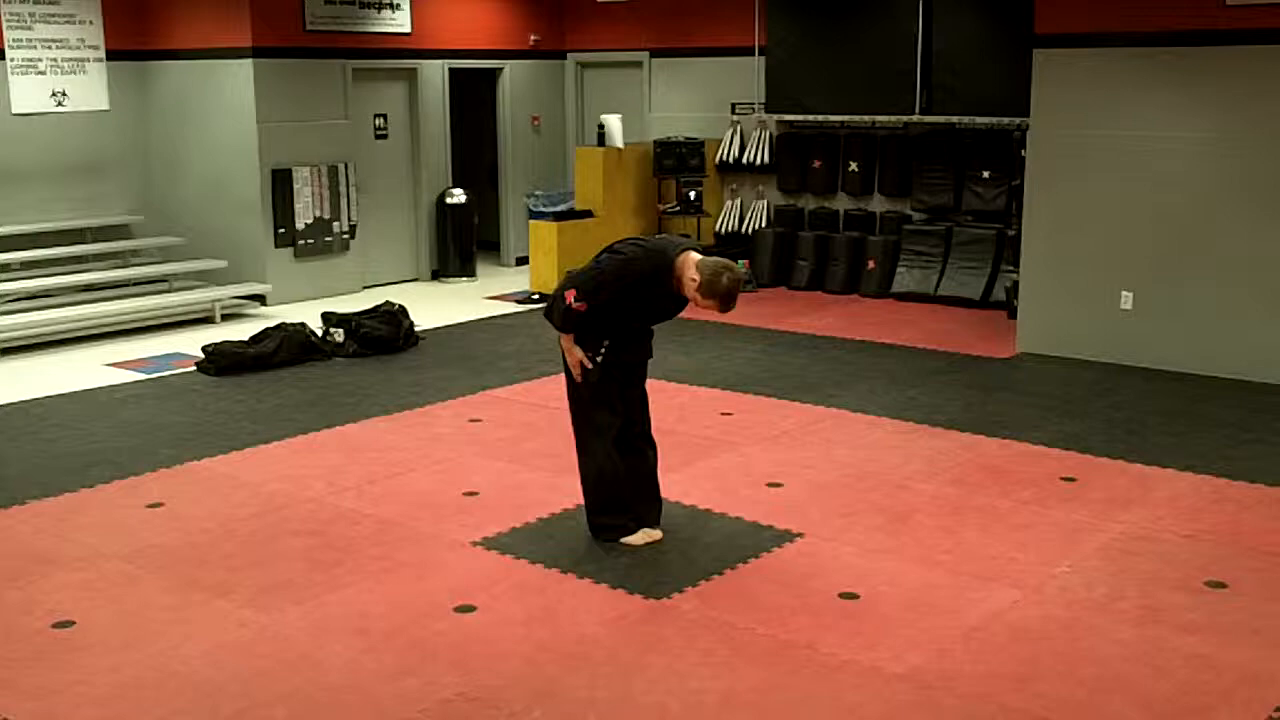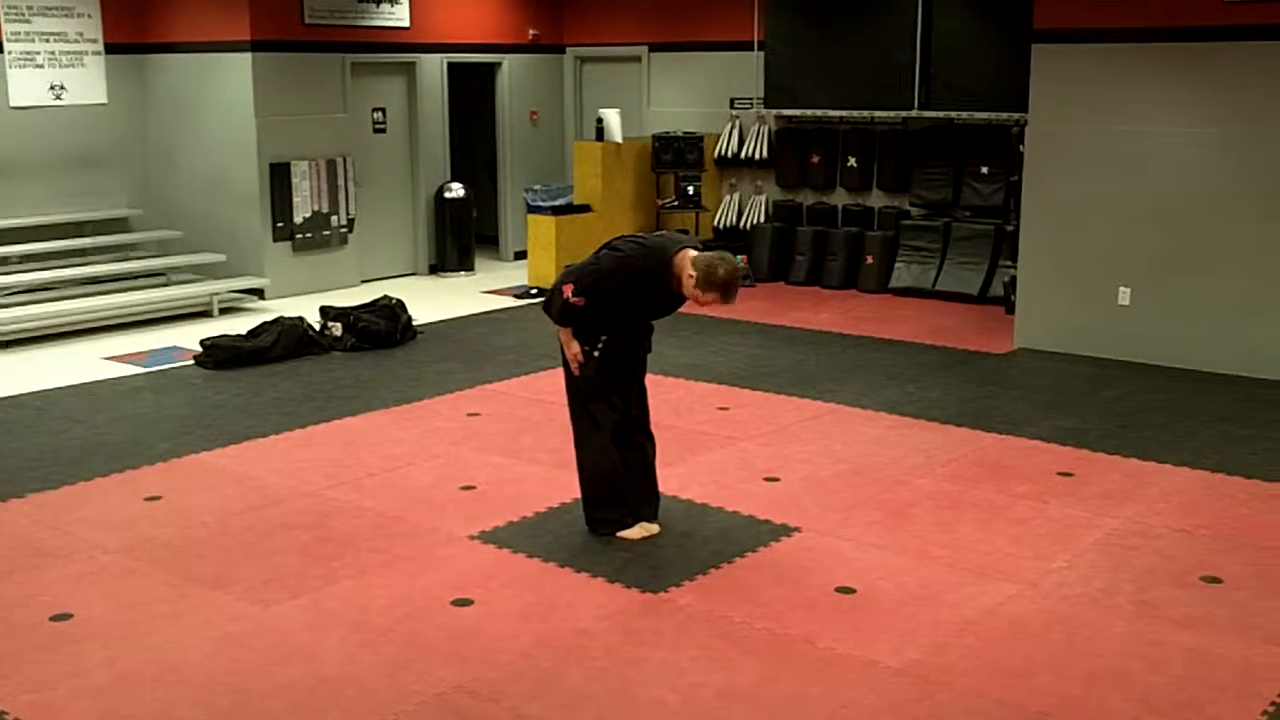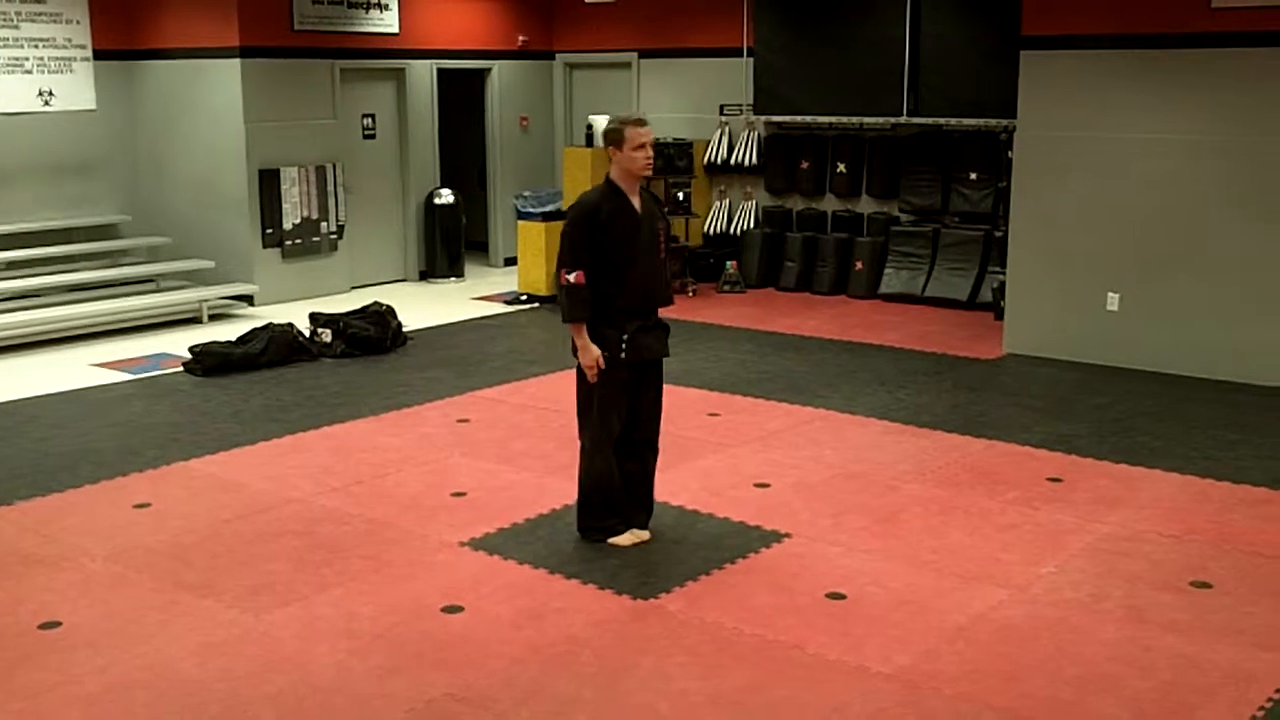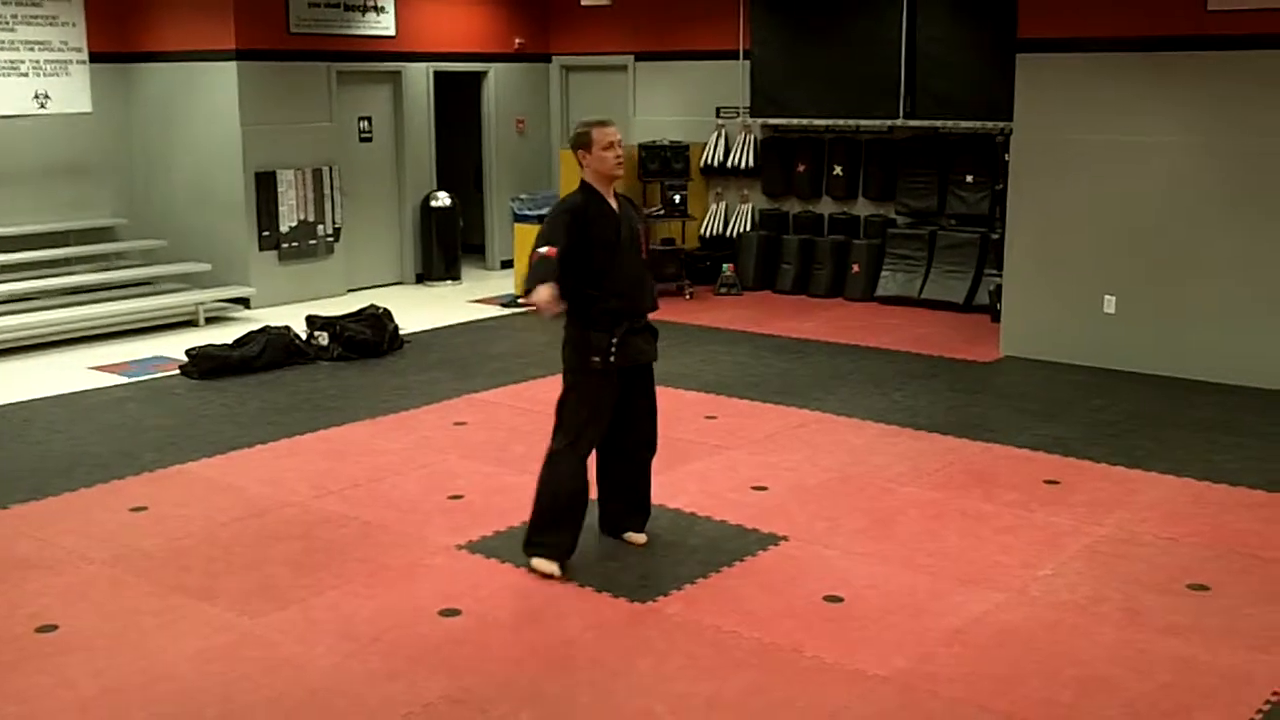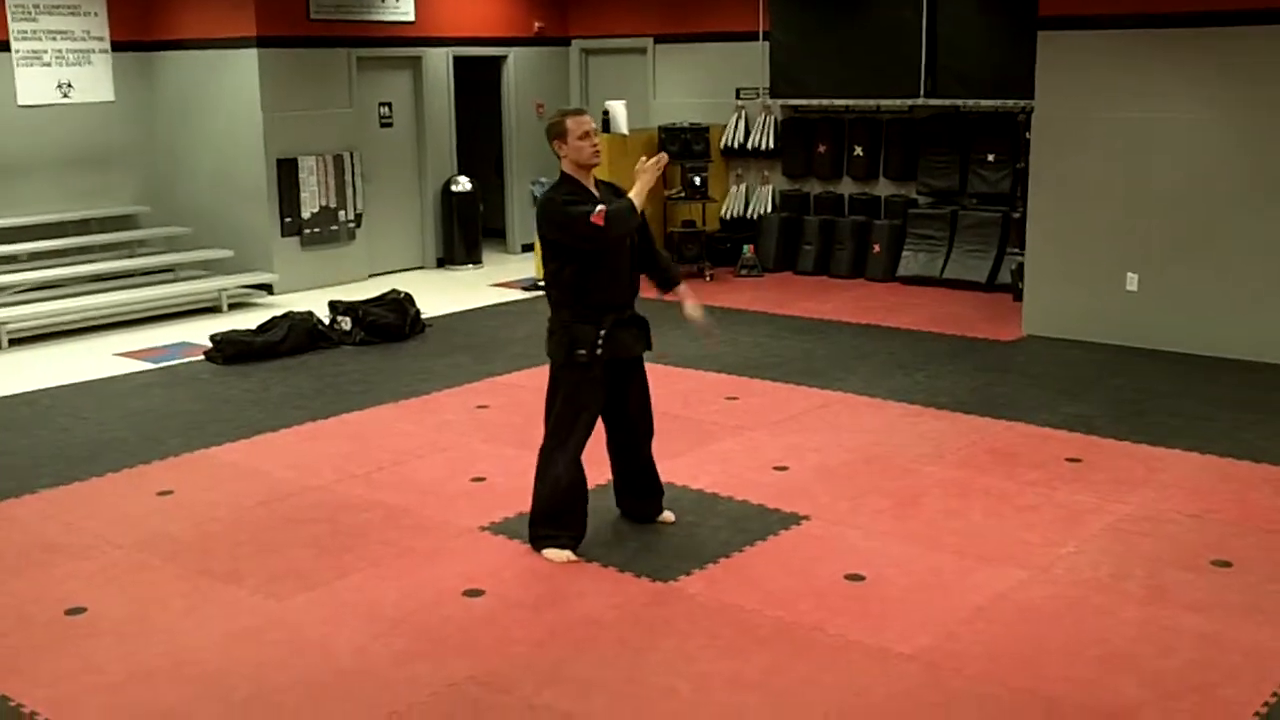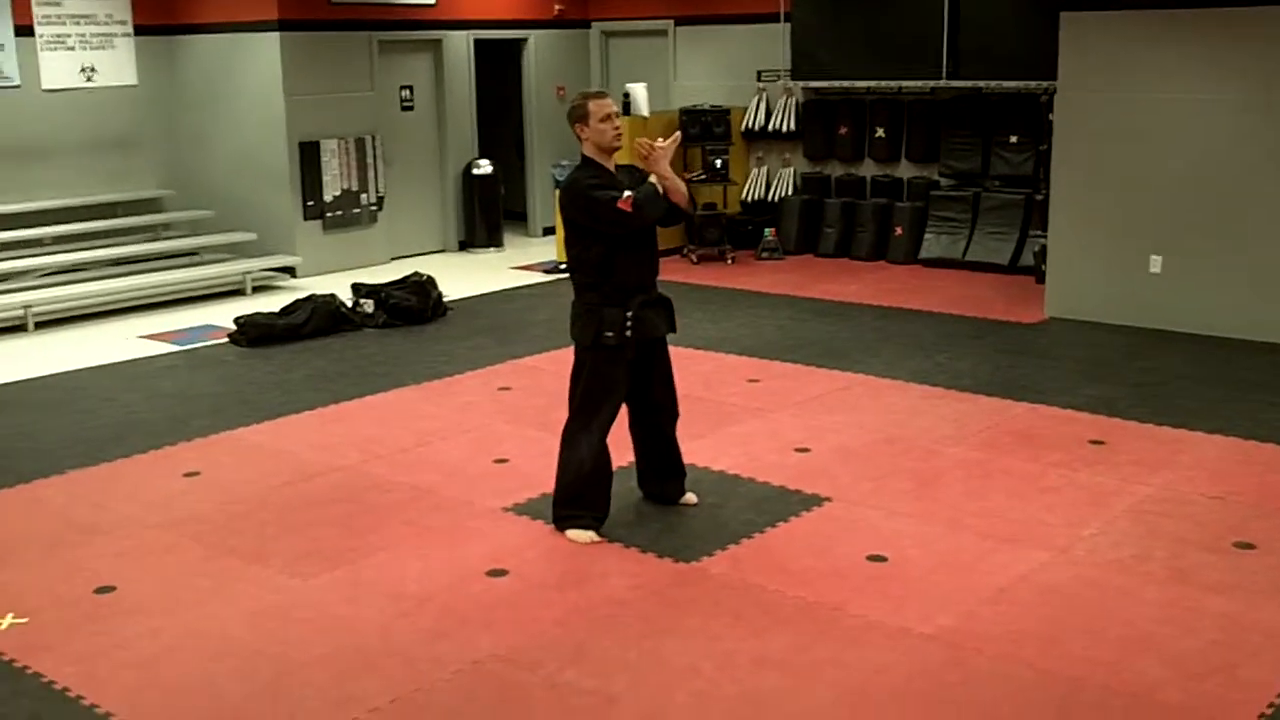
dt=0.7s
person 1, frame 1
left shoulder: (695, 265)
right shoulder: (639, 262)
right elbow: (572, 290)
left wrist: (637, 342)
right wrist: (568, 344)
left hip: (630, 342)
right hip: (593, 343)
left knee: (636, 429)
right knee: (600, 430)
left ankle: (643, 514)
right ankle: (612, 522)
person 1, frame 2
left shoulder: (692, 262)
right shoulder: (636, 259)
right elbow: (570, 285)
left wrist: (638, 337)
right wrist: (568, 339)
left hip: (629, 337)
right hip: (591, 337)
left knee: (634, 424)
right knee: (598, 423)
left ankle: (640, 509)
right ankle: (610, 516)
person 1, frame 3
left shoulder: (653, 206)
right shoulder: (590, 209)
right elbow: (572, 280)
right wrist: (583, 342)
left hip: (647, 335)
right hip: (606, 340)
left knee: (643, 432)
right knee: (603, 433)
left ankle: (633, 516)
right ankle: (600, 523)
person 1, frame 4
left shoulder: (628, 210)
right shoulder: (571, 211)
right elbow: (547, 257)
left wrist: (639, 326)
right wrist: (543, 291)
left hip: (633, 338)
right hip: (592, 344)
left knee: (637, 438)
right knee: (574, 441)
left ankle: (624, 519)
right ankle: (547, 543)
person 1, frame 5
left shoulder: (612, 194)
right shoulder: (557, 204)
left elbow: (645, 248)
right elbow: (607, 231)
left wrist: (682, 294)
right wrist: (643, 186)
left hip: (622, 328)
right hip: (579, 336)
left knee: (633, 424)
right knee: (567, 435)
left ankle: (641, 503)
right ankle: (553, 532)
person 1, frame 6
left shoulder: (632, 176)
right shoulder: (579, 187)
left elbow: (679, 210)
right elbow: (635, 215)
left wrist: (662, 171)
right wrist: (658, 172)
left hip: (645, 309)
right hip: (603, 318)
left knee: (657, 405)
right knee: (591, 418)
left ankle: (664, 485)
right ankle: (575, 513)
